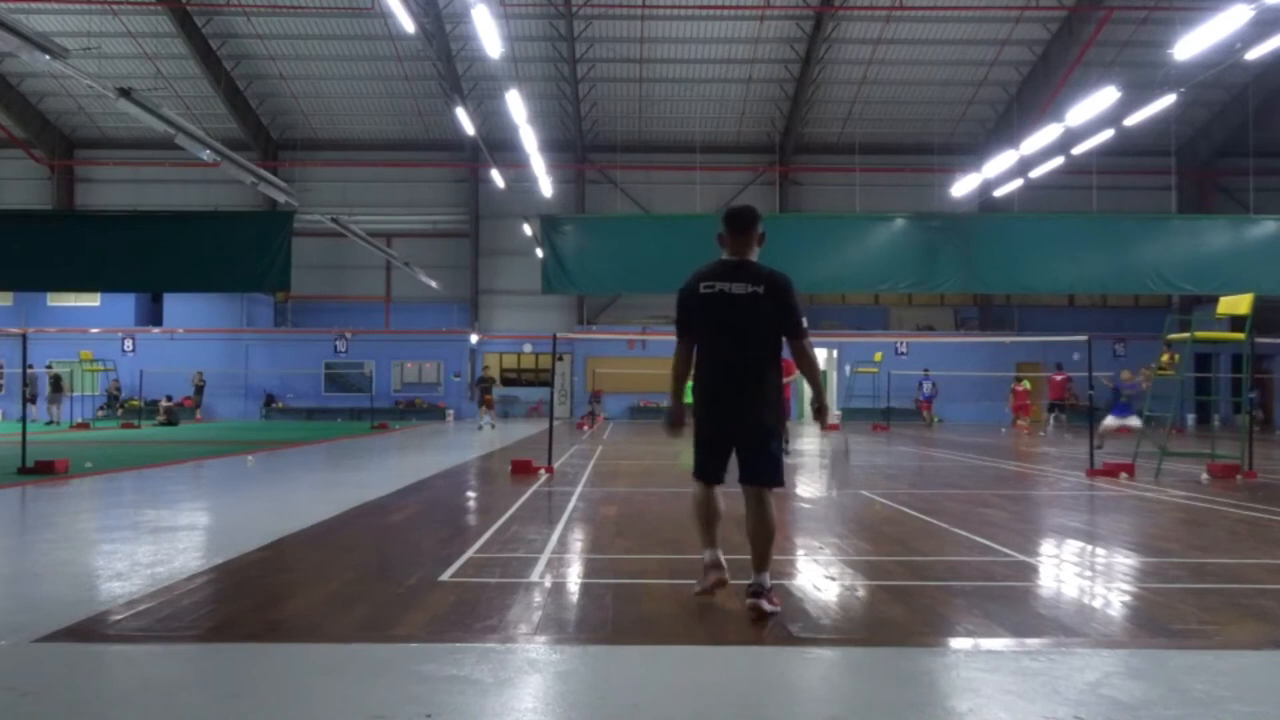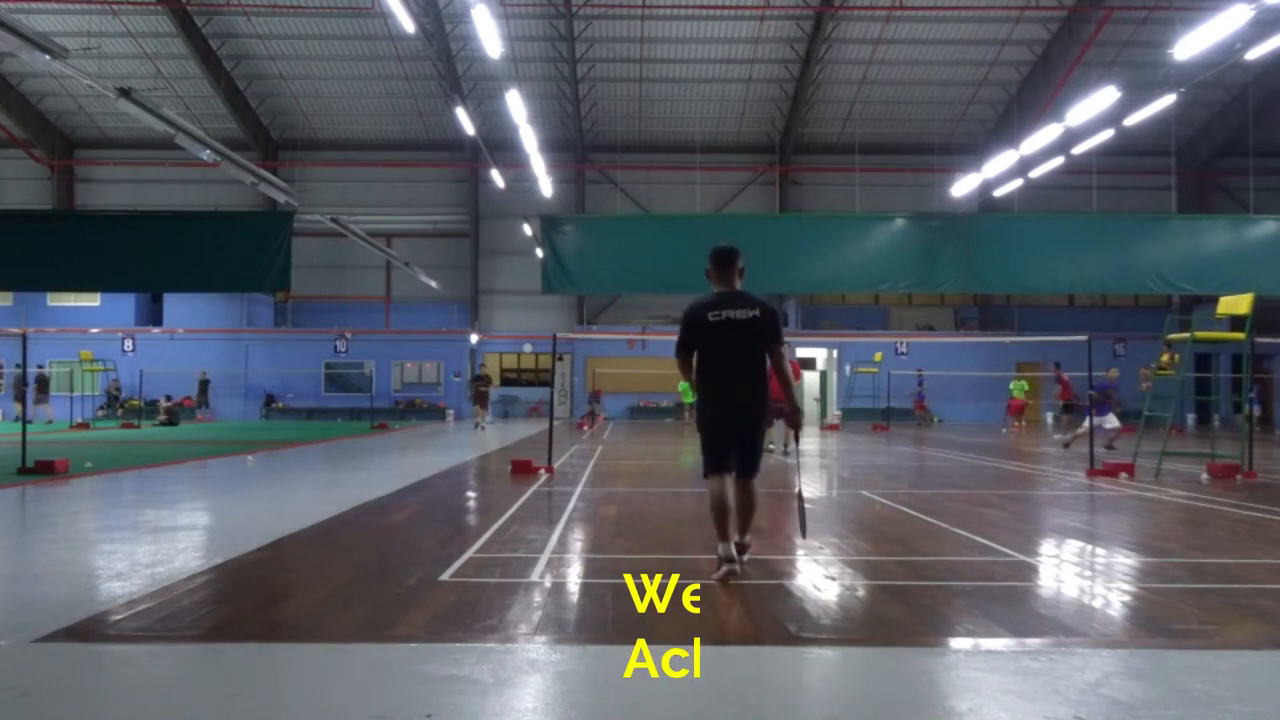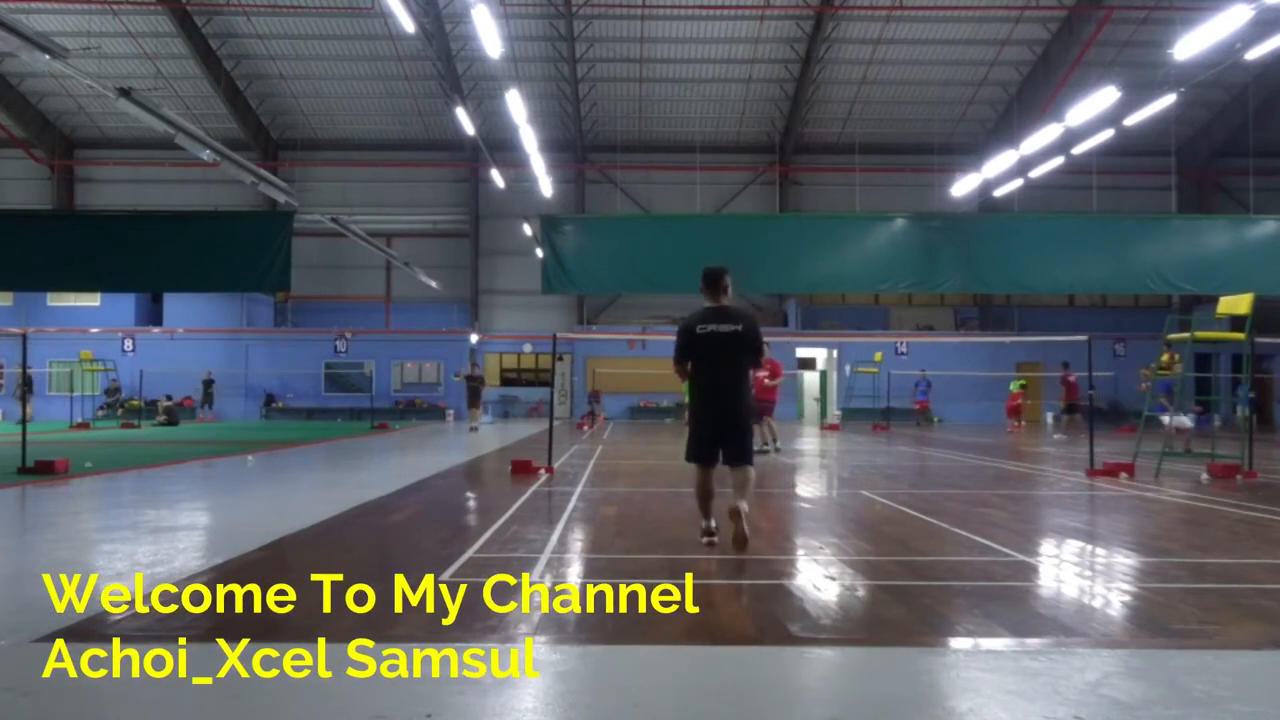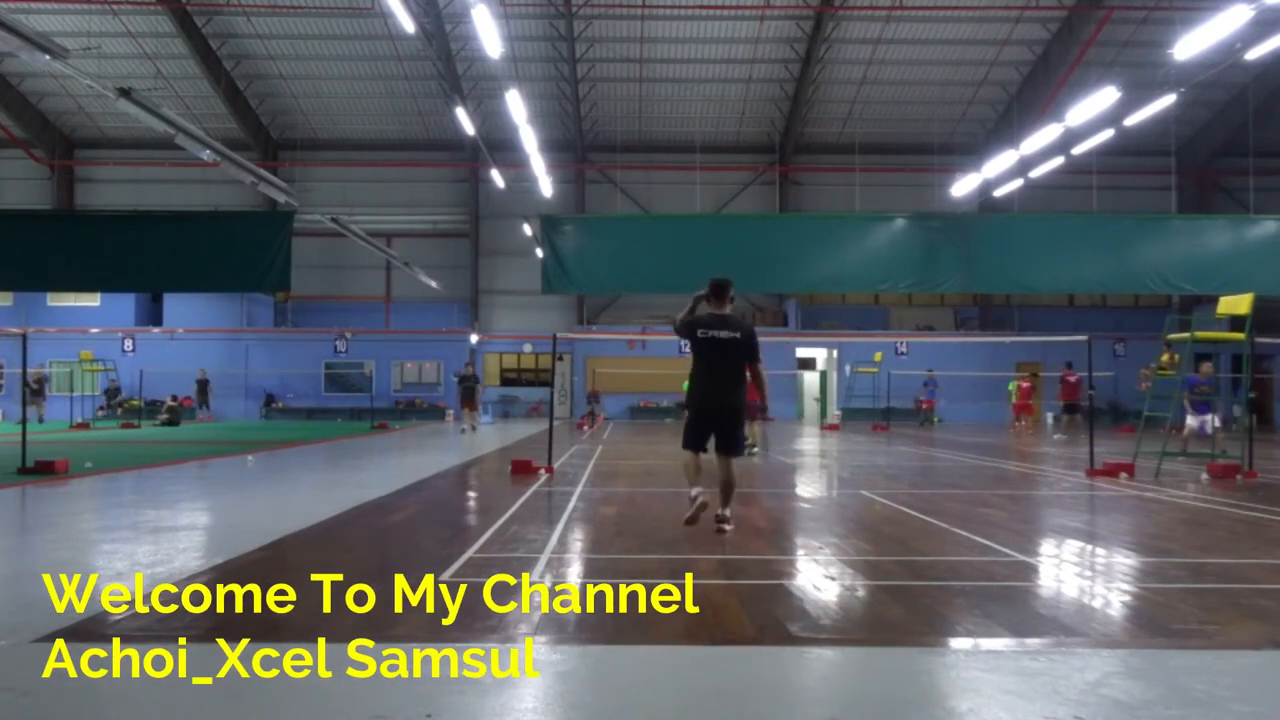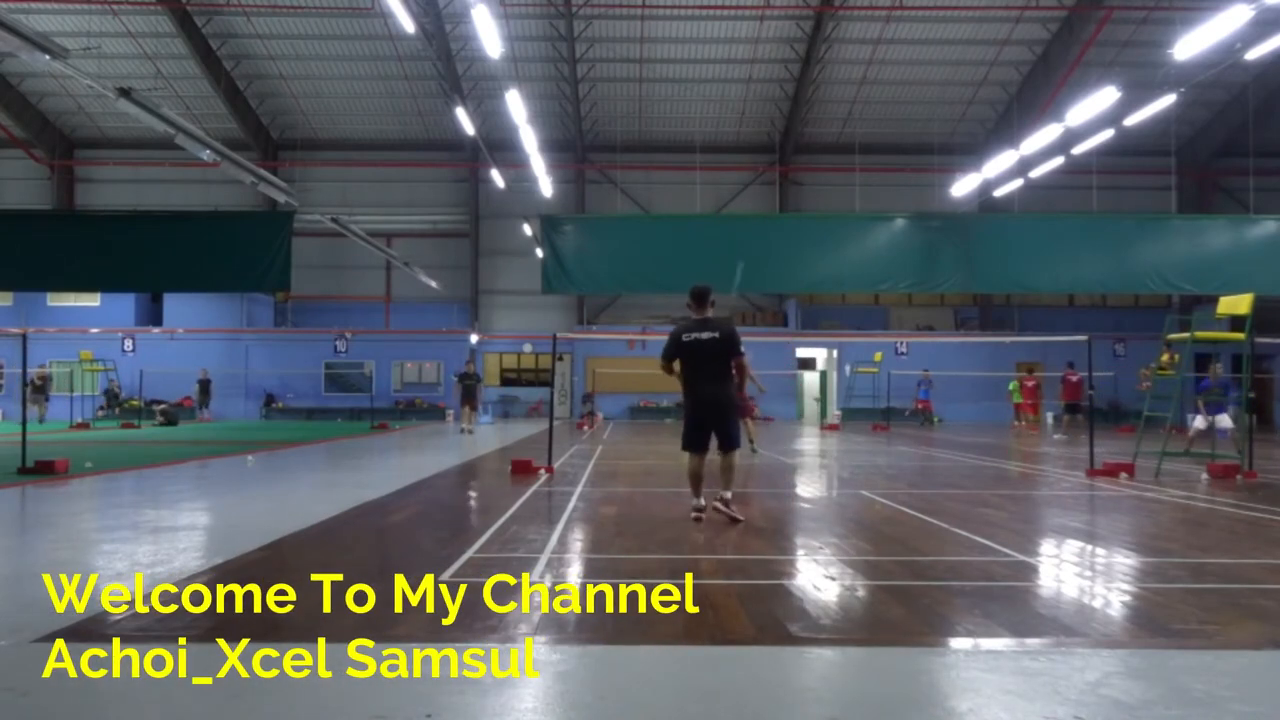
dt=0.7s
person 1, frame 1
left shoulder: (695, 284)
right shoulder: (776, 284)
left elbow: (683, 350)
right elbow: (800, 346)
left wrist: (675, 401)
right wrist: (818, 393)
left hip: (711, 404)
right hip: (761, 405)
left knee: (705, 482)
right knee: (759, 491)
left ankle: (712, 558)
right ankle: (759, 586)
person 1, frame 2
left shoulder: (696, 312)
right shoulder: (763, 310)
left elbow: (683, 364)
right elbow: (778, 360)
left wrist: (695, 379)
right wrist: (792, 404)
left hip: (714, 410)
right hip: (753, 409)
left knee: (717, 477)
right knee: (745, 478)
left ankle: (726, 552)
right ankle: (741, 543)
person 1, frame 3
left shoulder: (690, 325)
right shoulder: (747, 321)
left elbow: (680, 369)
right elbow: (757, 363)
left hip: (703, 407)
right hip: (739, 406)
left knee: (704, 467)
right knee: (743, 465)
left ankle: (708, 527)
right ankle: (740, 505)
person 1, frame 4
left shoulder: (696, 324)
right shoulder: (745, 330)
left elbow: (678, 325)
right elbow: (756, 370)
left wrist: (695, 302)
right wrist: (763, 400)
left hip: (700, 402)
right hip: (732, 404)
left knee: (691, 450)
right knee: (727, 458)
left ankle: (696, 493)
right ankle: (723, 514)
person 1, frame 5
left shoulder: (679, 332)
right shoulder: (726, 329)
left elbow: (665, 365)
right elbow: (740, 364)
right wrist: (741, 384)
left hip: (695, 401)
right hip: (724, 399)
left knee: (696, 454)
right knee: (729, 450)
left ankle: (698, 504)
right ankle: (725, 497)
